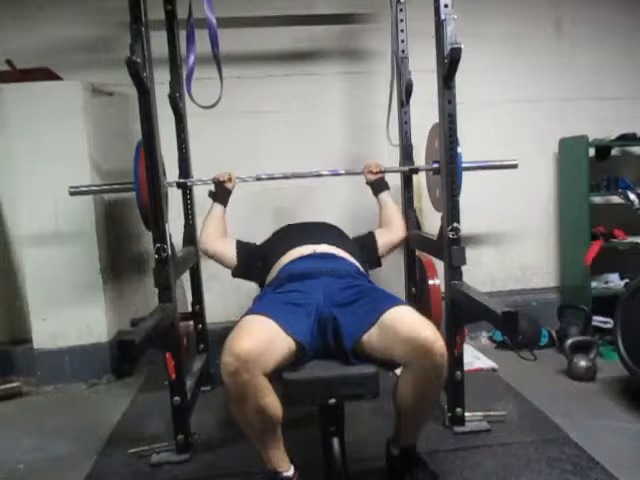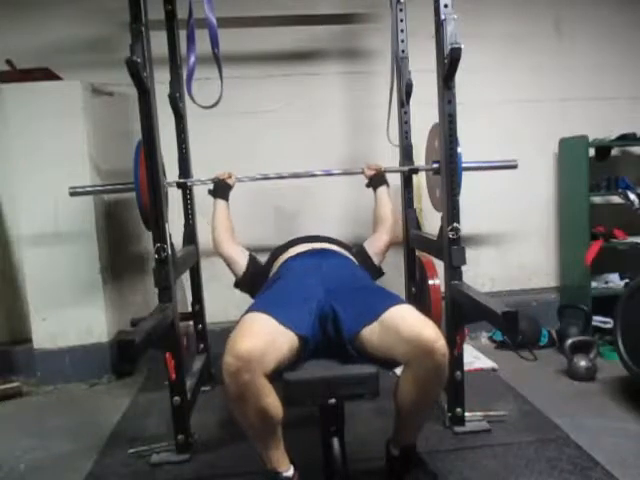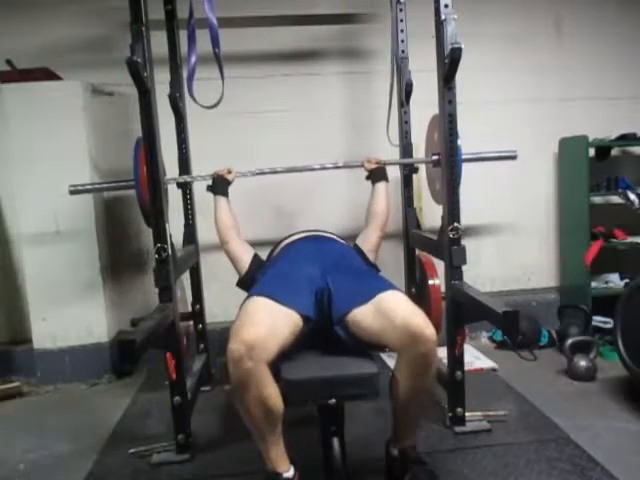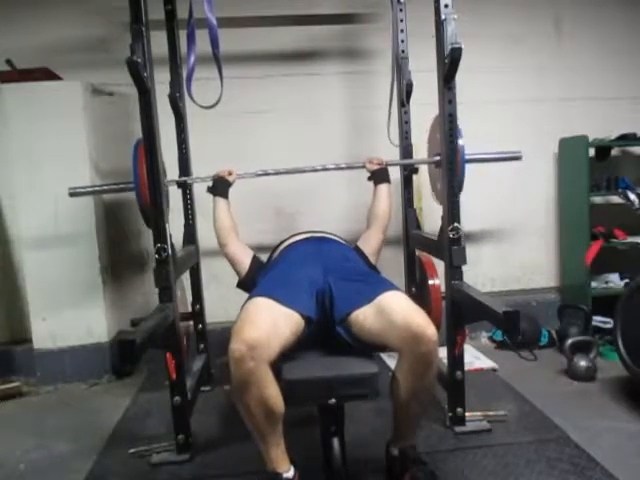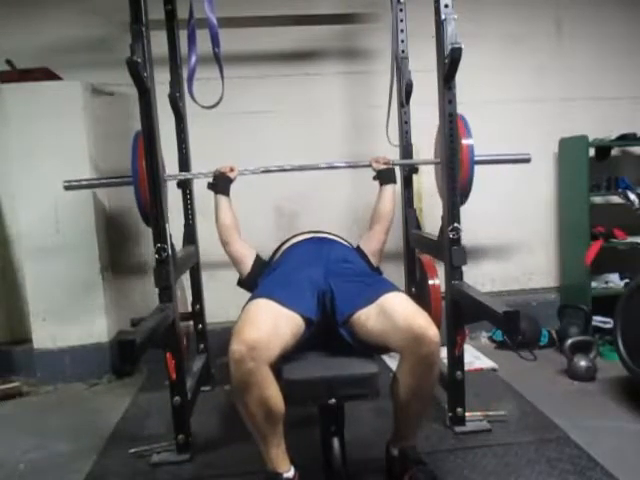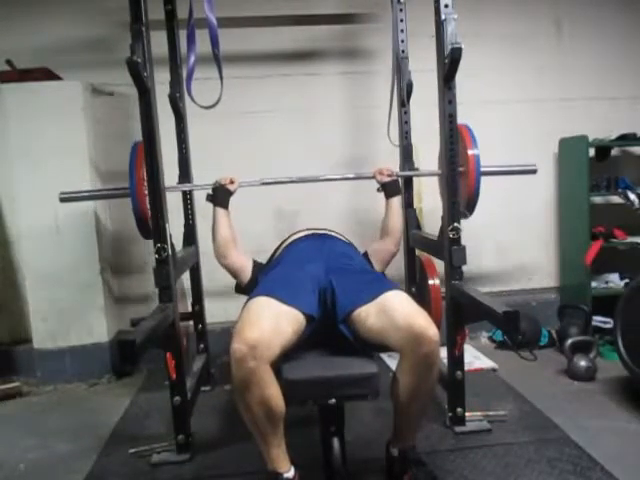
dt=0.7s
person 1, frame 1
left shoulder: (345, 240)
right shoulder: (270, 246)
left elbow: (397, 231)
right elbow: (210, 244)
left wrist: (381, 187)
right wrist: (221, 196)
left hip: (352, 288)
right hip: (289, 291)
left knee: (430, 348)
right knee: (238, 359)
left ankle: (402, 450)
person 1, frame 2
left shoulder: (356, 261)
right shoulder: (266, 275)
left elbow: (383, 233)
right elbow: (226, 245)
left wrist: (379, 184)
right wrist: (221, 195)
left knee: (432, 347)
right knee: (240, 360)
left ankle: (401, 450)
person 1, frame 3
left shoulder: (354, 255)
left elbow: (375, 227)
right elbow: (231, 239)
left wrist: (379, 179)
right wrist: (220, 191)
left knee: (421, 336)
right knee: (243, 350)
left ankle: (402, 450)
person 1, frame 4
left shoulder: (355, 255)
left elbow: (376, 228)
right elbow: (229, 242)
left wrist: (381, 179)
right wrist: (220, 193)
left knee: (423, 337)
right knee: (244, 350)
left ankle: (402, 449)
person 1, frame 5
left shoulder: (359, 260)
left elbow: (379, 229)
right elbow: (232, 240)
left wrist: (387, 179)
right wrist: (222, 189)
left knee: (425, 338)
right knee: (245, 351)
left ankle: (402, 450)
person 1, frame 6
left shoulder: (361, 263)
right shoulder: (266, 273)
left elbow: (390, 242)
right elbow: (227, 255)
left wrist: (392, 192)
right wrist: (221, 202)
left knee: (425, 338)
right knee: (245, 350)
left ankle: (401, 452)
